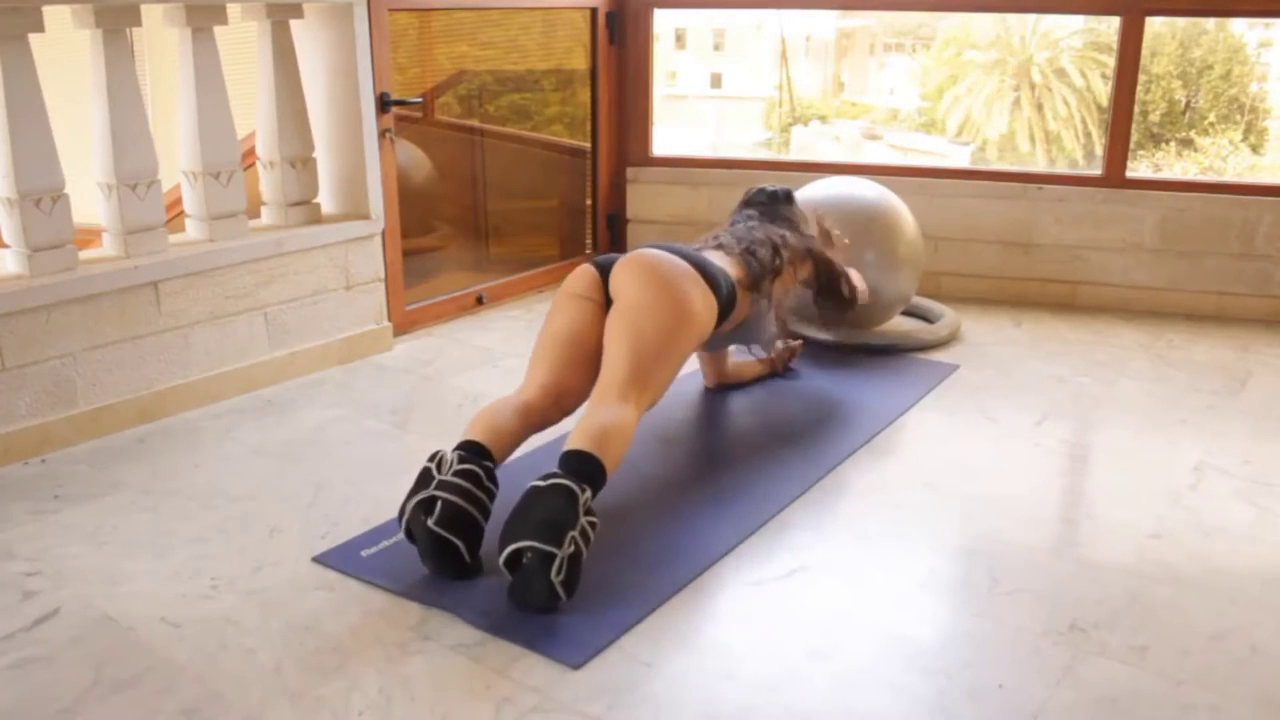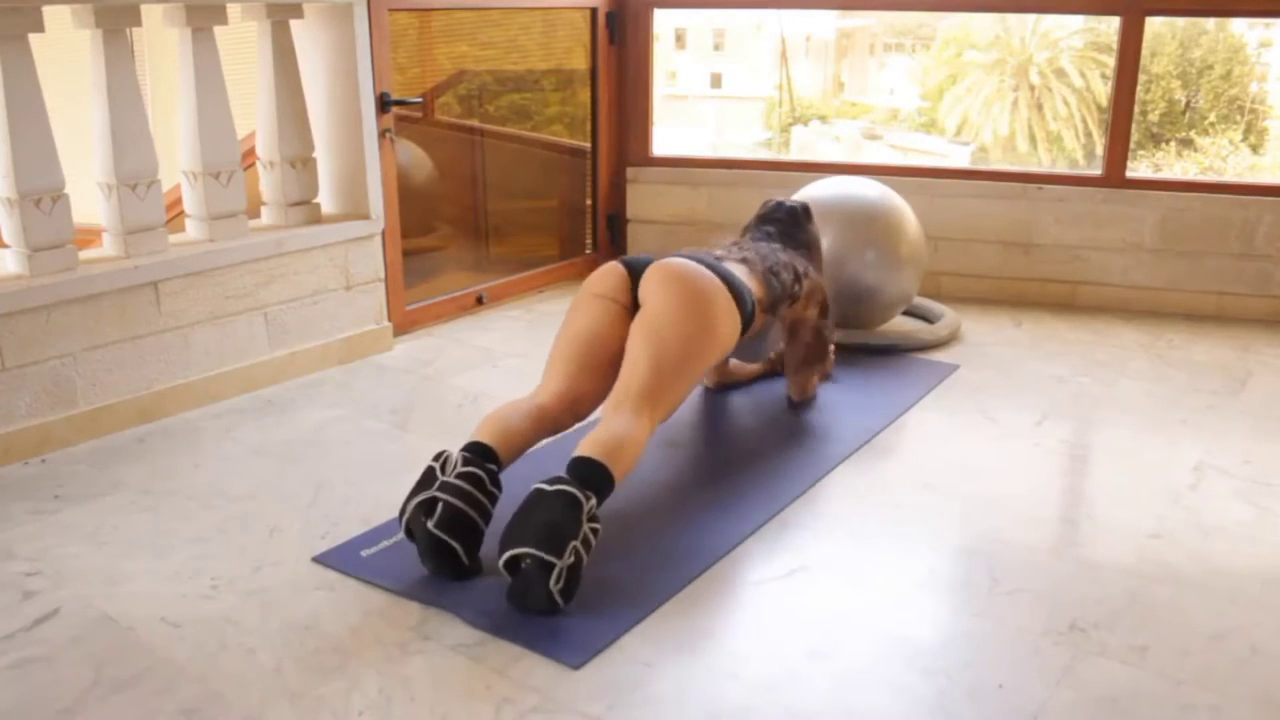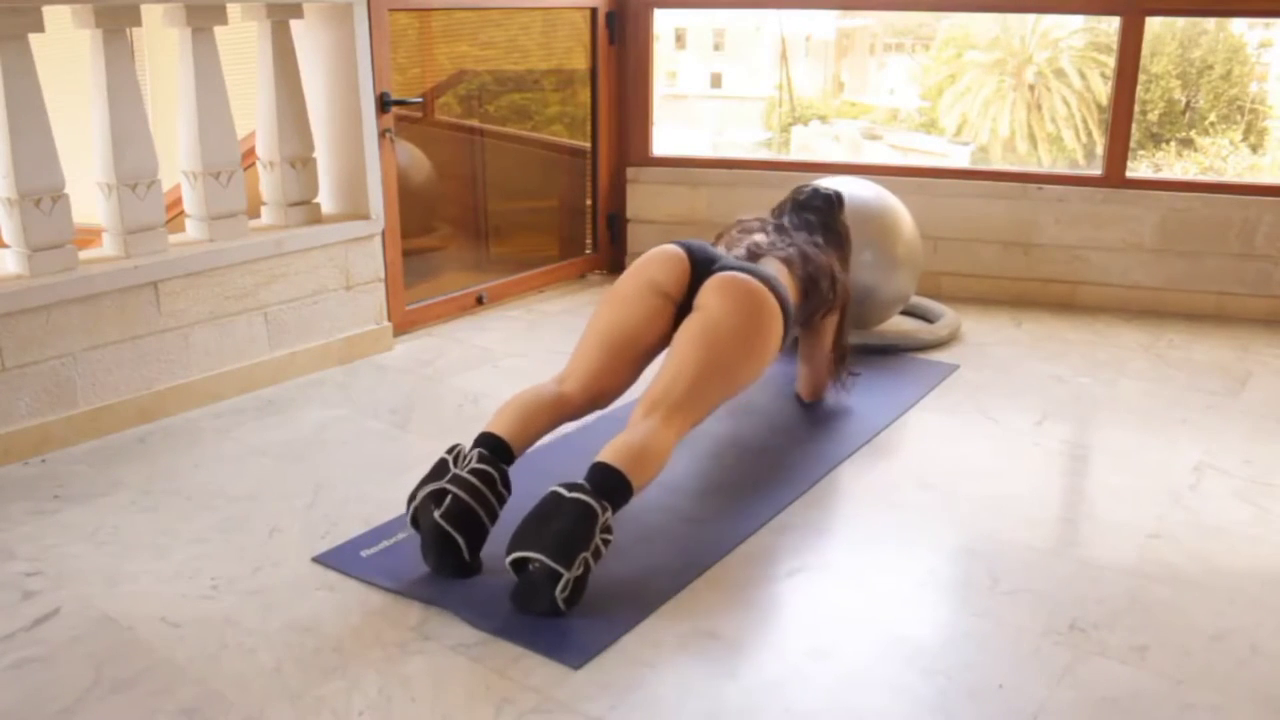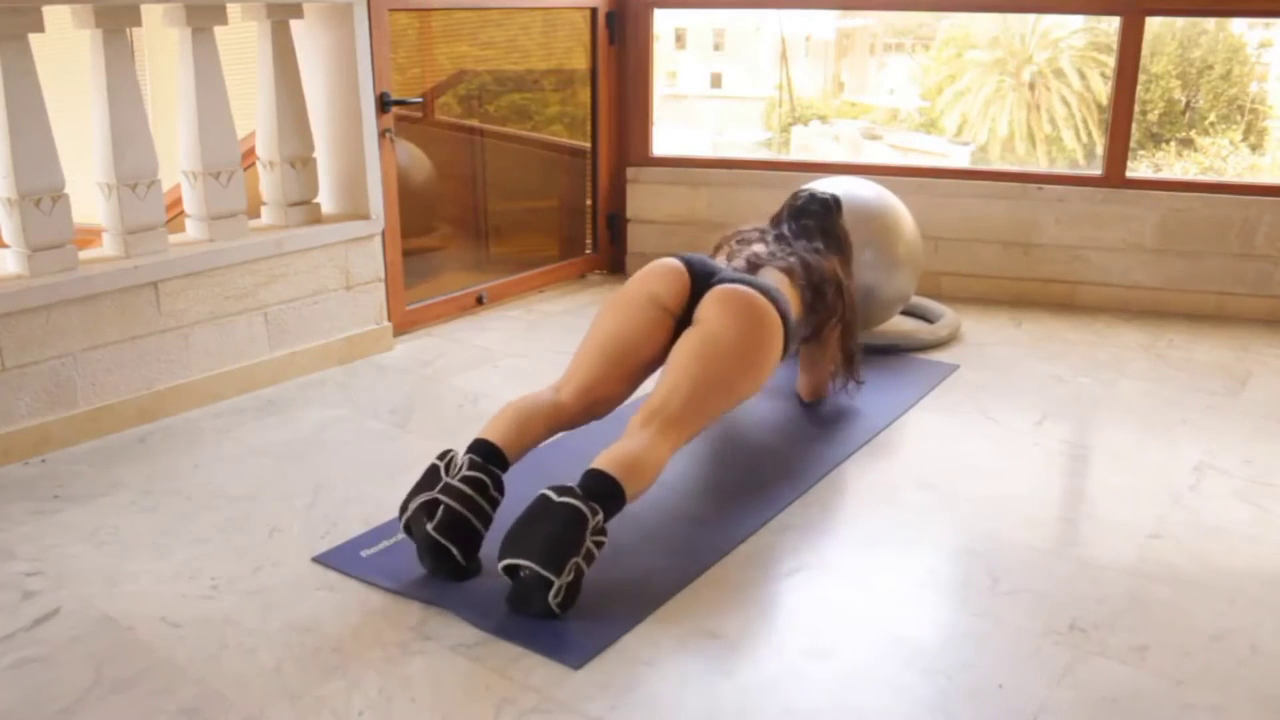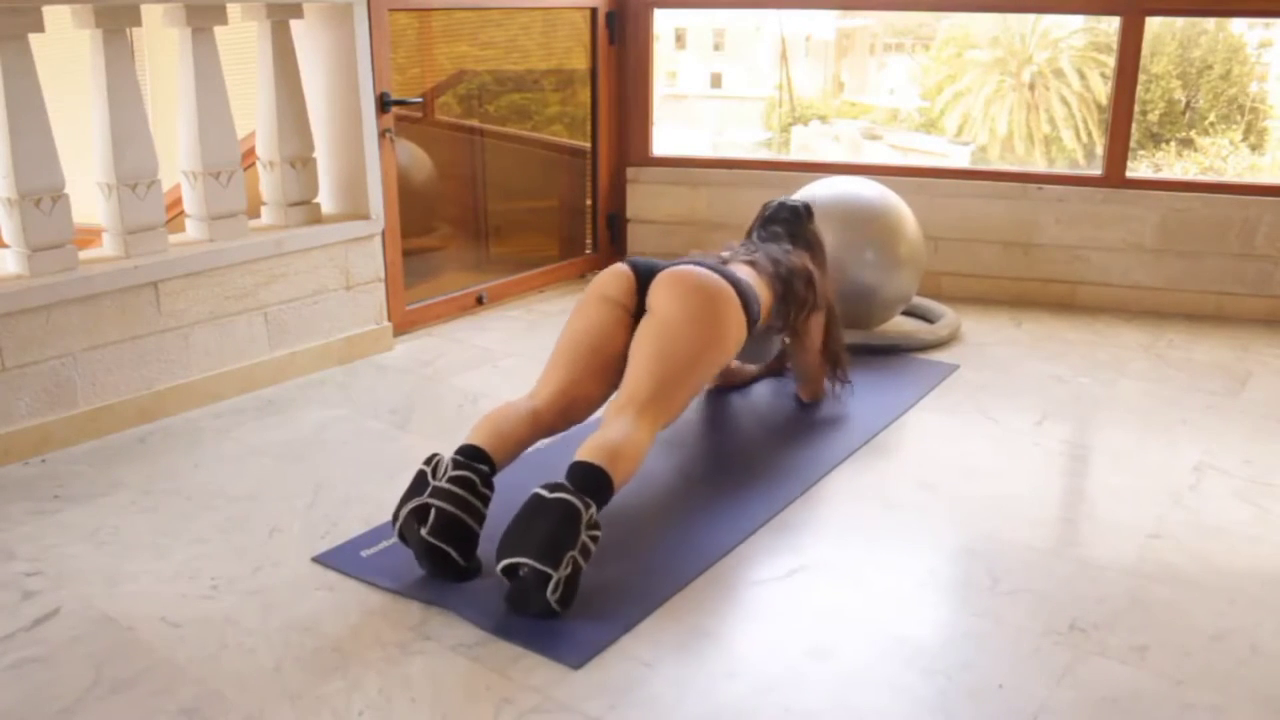
dt=0.3s
person 1, frame 1
left shoulder: (715, 249)
right shoulder: (792, 253)
left elbow: (715, 374)
right elbow: (849, 290)
left wrist: (768, 362)
right wrist: (834, 261)
left hip: (596, 272)
right hip: (662, 277)
left knee: (535, 398)
right knee: (619, 403)
left ankle: (463, 469)
right ankle: (565, 494)
person 1, frame 2
left shoulder: (723, 257)
right shoulder: (803, 283)
left elbow: (712, 373)
right elbow: (801, 391)
left wrist: (767, 365)
right wrist: (805, 366)
left hip: (623, 273)
right hip: (688, 289)
left knee: (551, 402)
right knee: (632, 414)
left ankle: (466, 473)
right ankle: (569, 502)
person 1, frame 3
left shoulder: (745, 230)
right shoulder: (826, 276)
right elbow: (811, 390)
right wrist: (819, 368)
left hip: (674, 260)
right hip: (747, 300)
left knee: (571, 388)
right knee: (659, 421)
left ankle: (477, 467)
right ankle: (586, 506)
person 1, frame 4
left shoulder: (743, 240)
right shoulder: (829, 278)
right elbow: (812, 391)
right wrist: (823, 370)
left hip: (674, 273)
right hip: (747, 312)
left knee: (567, 397)
right knee: (655, 432)
left ankle: (471, 474)
right ankle: (580, 510)
person 1, frame 5
left shoulder: (727, 258)
right shoulder: (805, 279)
left elbow: (714, 373)
right elbow: (810, 391)
left wrist: (765, 366)
right wrist: (788, 361)
left hip: (628, 274)
right hip: (699, 291)
left knee: (545, 406)
right knee: (633, 420)
left ankle: (459, 475)
right ankle: (569, 507)
